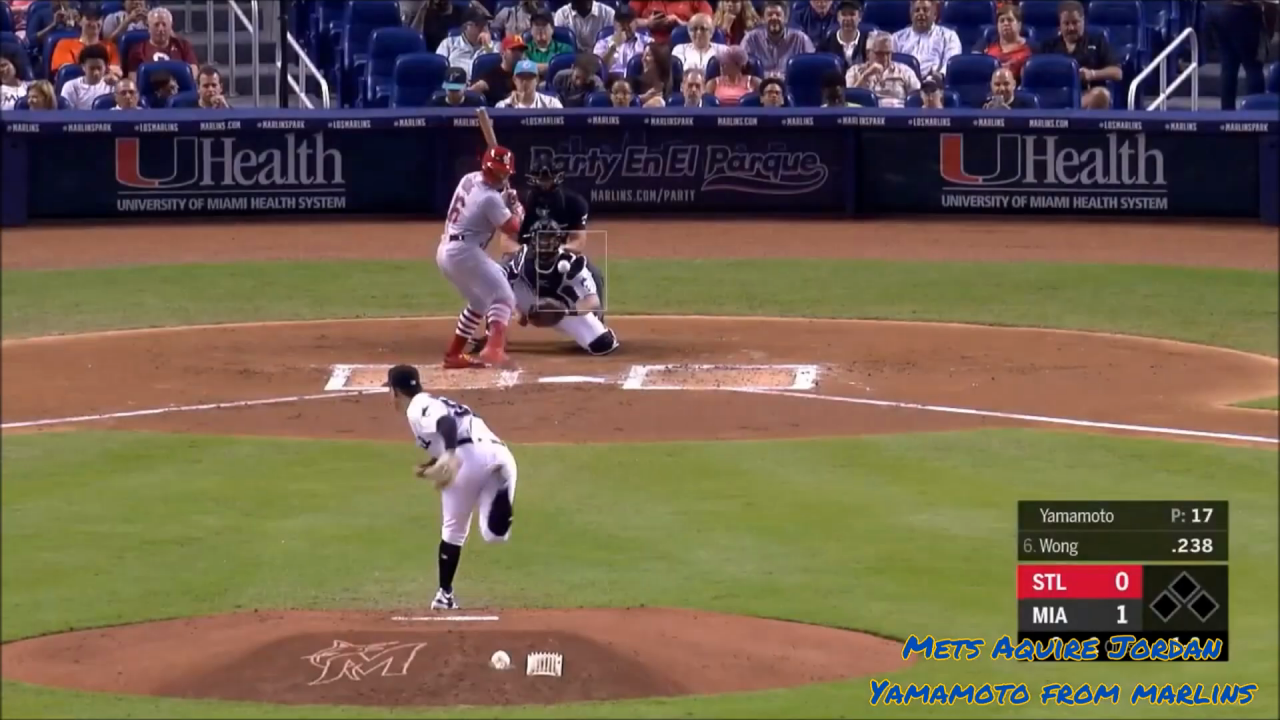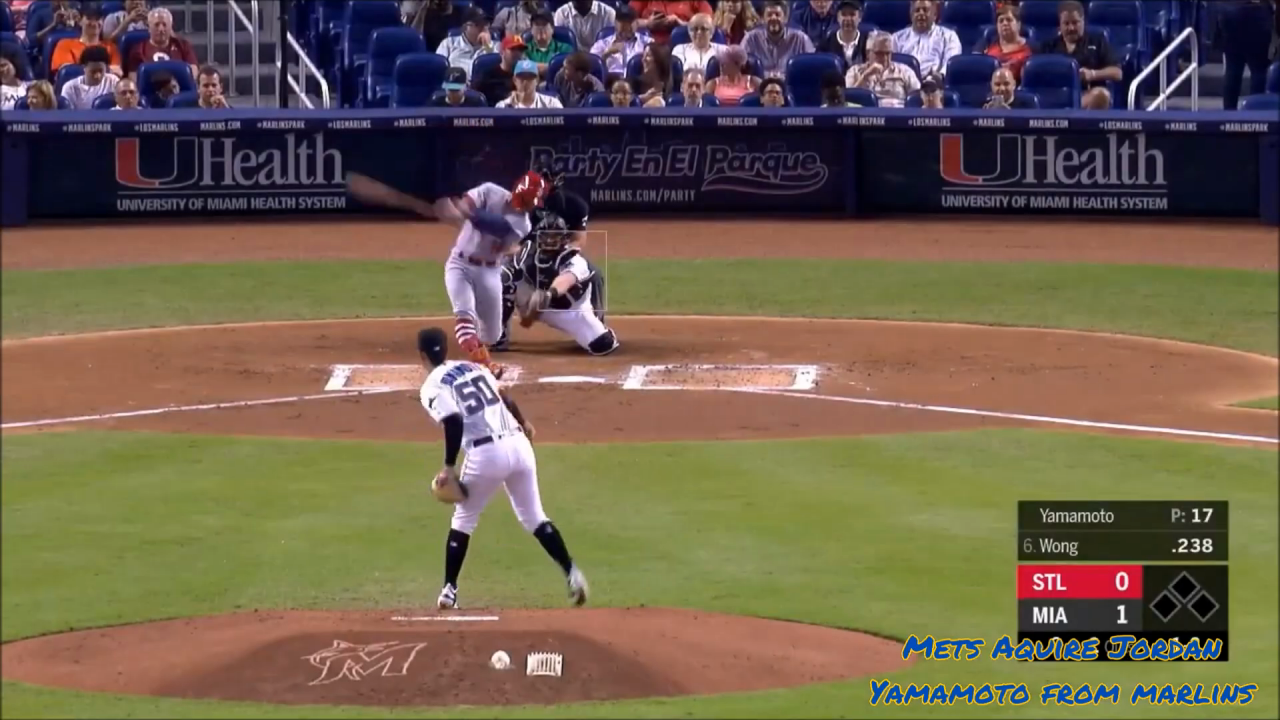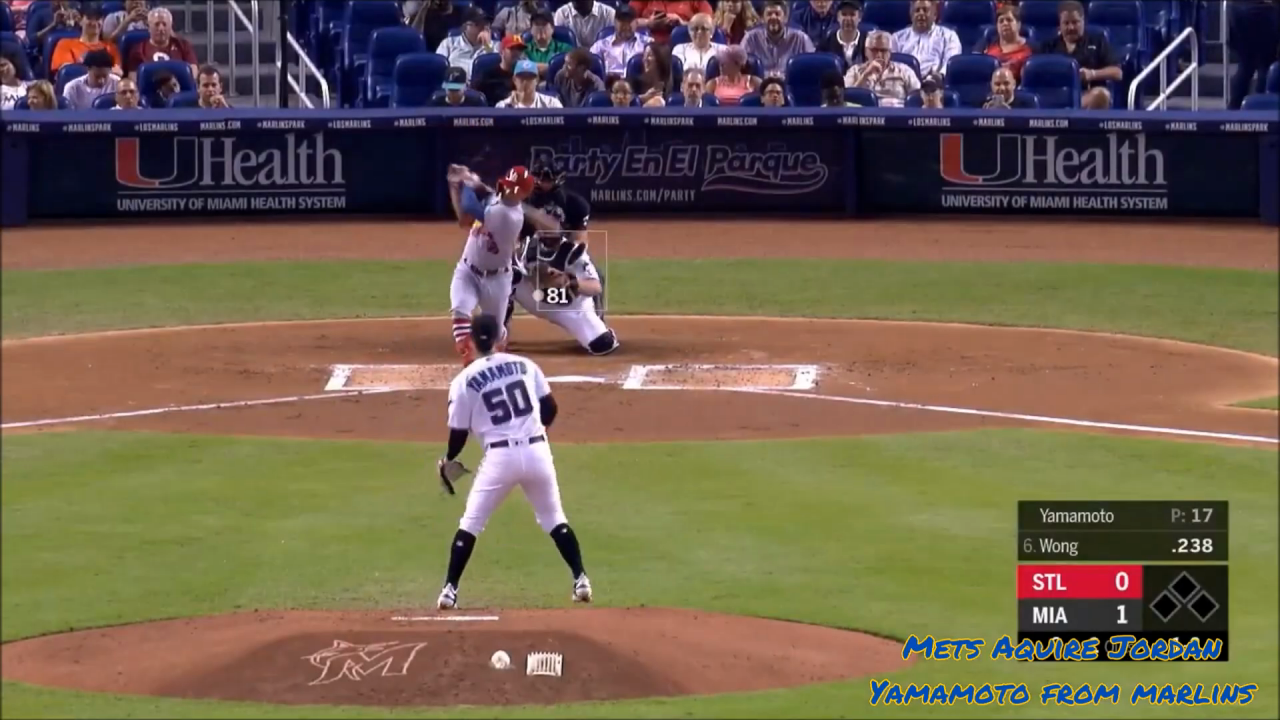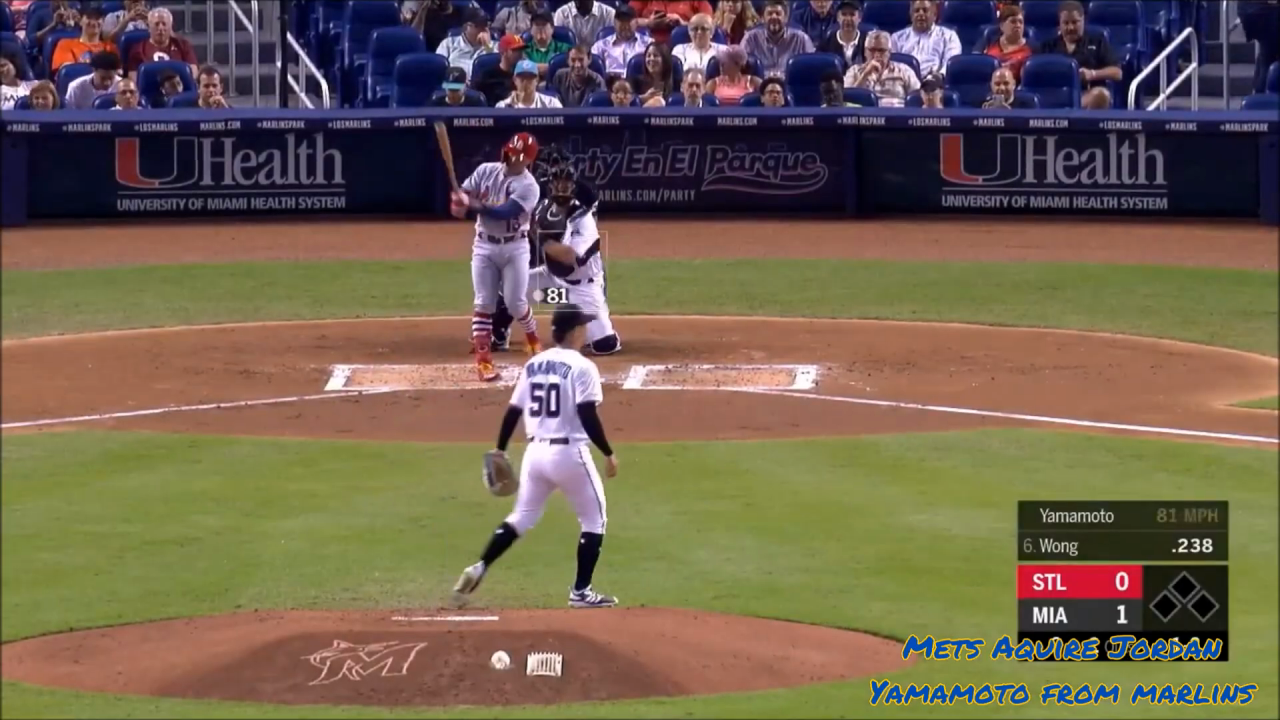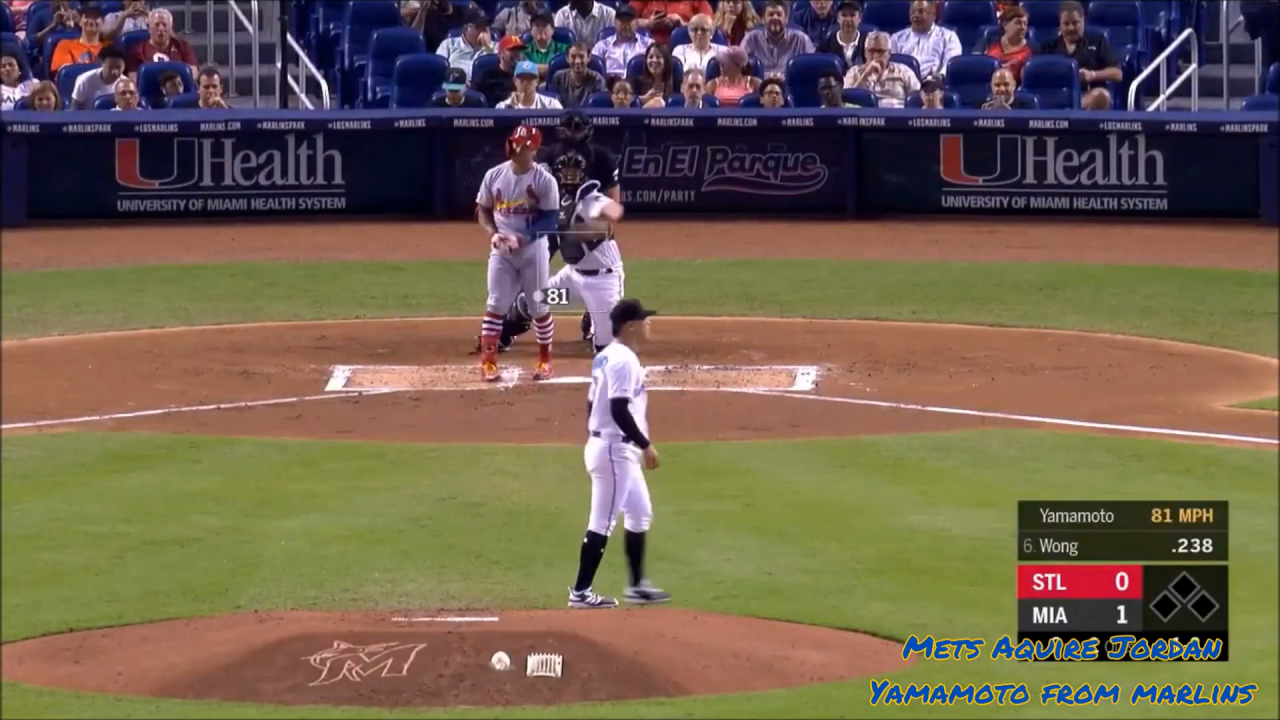
dt=0.3s
person 1, frame 1
left shoulder: (416, 408)
right shoulder: (437, 403)
left elbow: (445, 422)
left wrist: (449, 454)
left hip: (469, 456)
right hip: (501, 455)
left knee: (453, 531)
right knee: (496, 532)
left ankle: (445, 594)
right ankle: (499, 483)
person 1, frame 2
left shoulder: (433, 387)
right shoulder: (472, 368)
left elbow: (452, 422)
right elbow: (504, 398)
left wrist: (449, 467)
right wrist: (524, 422)
left hip: (486, 453)
right hip: (519, 445)
left knee: (462, 523)
right knee: (535, 519)
left ankle: (449, 590)
right ankle: (572, 574)
person 1, frame 3
left shoulder: (464, 380)
right shoulder: (525, 365)
left elbow: (458, 432)
right elbow: (551, 408)
left wrist: (447, 460)
left hip: (500, 457)
right hip: (537, 452)
left knee: (471, 523)
right knee: (554, 518)
left ankle: (450, 590)
right ankle: (580, 580)
person 1, frame 4
left shoulder: (533, 364)
right shoulder: (582, 366)
left elbow: (513, 410)
right elbow: (588, 415)
left wrist: (500, 450)
right wrist: (608, 453)
left hip: (536, 452)
right hip: (570, 453)
left knee: (521, 518)
right knee: (594, 521)
left ankle: (477, 570)
right ankle: (581, 592)
person 1, frame 5
left shoulder: (604, 357)
right shoulder: (625, 360)
left elbow: (595, 404)
right elbow: (620, 411)
right wrist: (646, 445)
left hip: (602, 445)
right hip: (615, 449)
left knee: (641, 513)
right knee: (602, 522)
left ankle: (638, 585)
right ankle: (580, 591)
person 2, frame 1
left shoulder: (470, 179)
right shoulder: (489, 198)
right elbow: (512, 228)
left wrist: (506, 201)
right wrist: (517, 211)
left hip: (449, 252)
right hip: (463, 251)
left knee: (481, 303)
right knee: (502, 297)
left ankle: (454, 355)
right ankle: (494, 349)
person 2, frame 2
left shoulder: (521, 225)
right shoulder: (491, 192)
right elbow: (467, 204)
left wrist: (461, 213)
right wrist: (458, 210)
left hip: (488, 272)
right hip: (459, 264)
left knee: (492, 332)
right knee: (465, 314)
left ankle: (480, 349)
right ankle: (478, 365)
person 2, frame 3
left shoulder: (508, 215)
right shoulder: (494, 201)
left elbow: (470, 207)
right elbow: (466, 220)
left wrist: (468, 183)
right wrist: (456, 186)
left hip: (495, 278)
right hip: (467, 271)
right knee: (460, 312)
left ankle: (499, 347)
right ankle: (471, 362)
person 2, frame 4
left shoulder: (527, 185)
right shoulder: (485, 171)
left elbow: (505, 213)
right elbow: (461, 201)
left wrist: (472, 204)
right wrist: (458, 202)
left hip: (514, 248)
right hip: (484, 246)
left knee: (517, 303)
right knee: (483, 304)
left ankle: (534, 343)
right ankle: (483, 362)
person 2, frame 5
left shoulder: (545, 181)
right shoulder: (494, 175)
left elbow: (550, 221)
right elbow: (482, 210)
left wrist: (522, 239)
right wrist: (493, 234)
left hip: (534, 247)
right hip: (502, 249)
left knee: (539, 306)
right knee: (496, 305)
left ankle: (545, 360)
right ankle: (488, 363)
